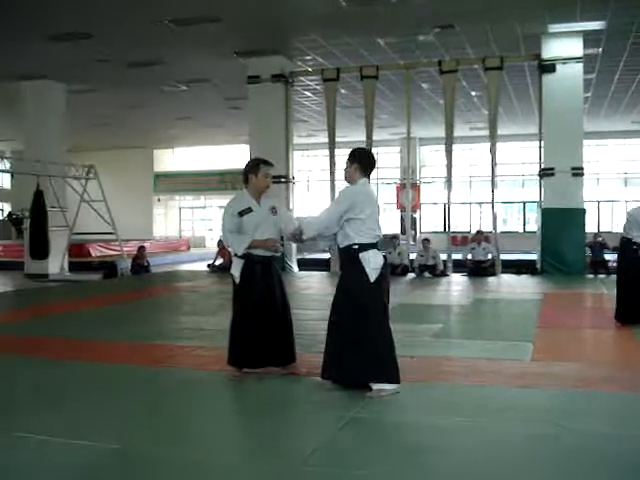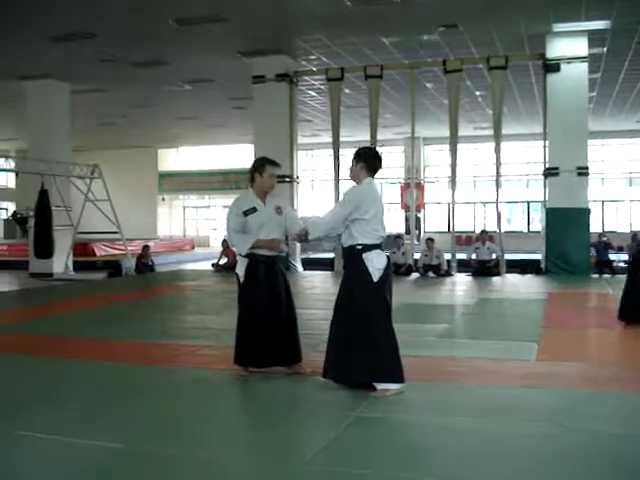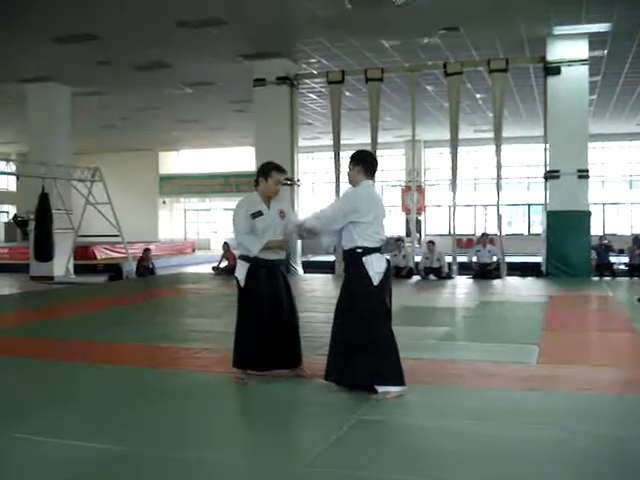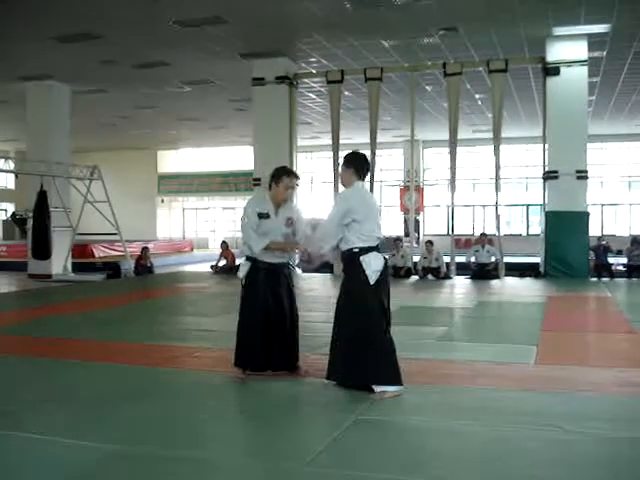
dt=0.3s
person 1, frame 1
left shoulder: (353, 193)
right shoulder: (366, 194)
left elbow: (327, 221)
right elbow: (339, 225)
left wrist: (302, 231)
right wrist: (310, 230)
left hip: (362, 263)
right hip: (363, 261)
left knee: (371, 322)
right knee: (348, 319)
left ankle: (386, 379)
right ankle: (354, 373)
person 1, frame 2
left shoulder: (358, 193)
right shoulder: (371, 193)
left elbow: (333, 222)
right elbow: (346, 225)
left wrist: (308, 230)
right wrist: (315, 229)
left hip: (365, 263)
right hip: (367, 261)
left knee: (374, 321)
right knee: (351, 319)
left ankle: (390, 379)
right ankle: (355, 372)
person 1, frame 3
left shoulder: (356, 195)
right shoulder: (371, 196)
left elbow: (327, 218)
right elbow: (342, 224)
left wrist: (305, 225)
right wrist: (316, 227)
left hip: (364, 266)
right hip: (367, 264)
left knee: (374, 325)
right knee: (351, 322)
left ankle: (391, 382)
right ankle: (355, 375)
person 1, frame 4
left shoulder: (349, 197)
right shoulder: (364, 197)
left elbow: (330, 230)
left wrist: (311, 251)
right wrist: (322, 251)
left hip: (363, 266)
right hip: (364, 265)
left knee: (372, 324)
right knee: (350, 322)
left ankle: (389, 382)
right ankle: (353, 375)
person 2, frame 1
left shoulder: (272, 203)
right shoulder: (236, 205)
left elbow: (289, 227)
right elbow: (229, 237)
right wrist: (259, 243)
left hip: (269, 266)
right hip: (248, 268)
left knee: (279, 313)
right knee: (246, 315)
left ankle: (284, 360)
right ankle: (239, 362)
person 2, frame 2
left shoulder: (278, 203)
right shoulder: (241, 203)
left elbow: (295, 226)
right elbow: (234, 236)
right wrist: (263, 243)
left hip: (275, 266)
right hip: (253, 267)
left knee: (284, 313)
right knee: (251, 315)
left ankle: (290, 360)
right ankle: (244, 362)
person 2, frame 3
left shoulder: (282, 205)
right shoulder: (245, 206)
left elbow: (294, 228)
right elbow: (243, 238)
right wrist: (274, 243)
left hip: (276, 269)
right hip: (253, 270)
left knee: (286, 316)
right knee: (251, 318)
left ankle: (292, 362)
right ankle: (243, 365)
person 2, frame 4
left shoulder: (293, 210)
right shoulder: (254, 204)
left elbow: (303, 238)
right elbow: (250, 236)
right wrist: (280, 245)
left hip: (281, 271)
right hip: (257, 270)
left knee: (287, 317)
right knee: (252, 317)
left ankle: (288, 363)
right ankle: (247, 364)
